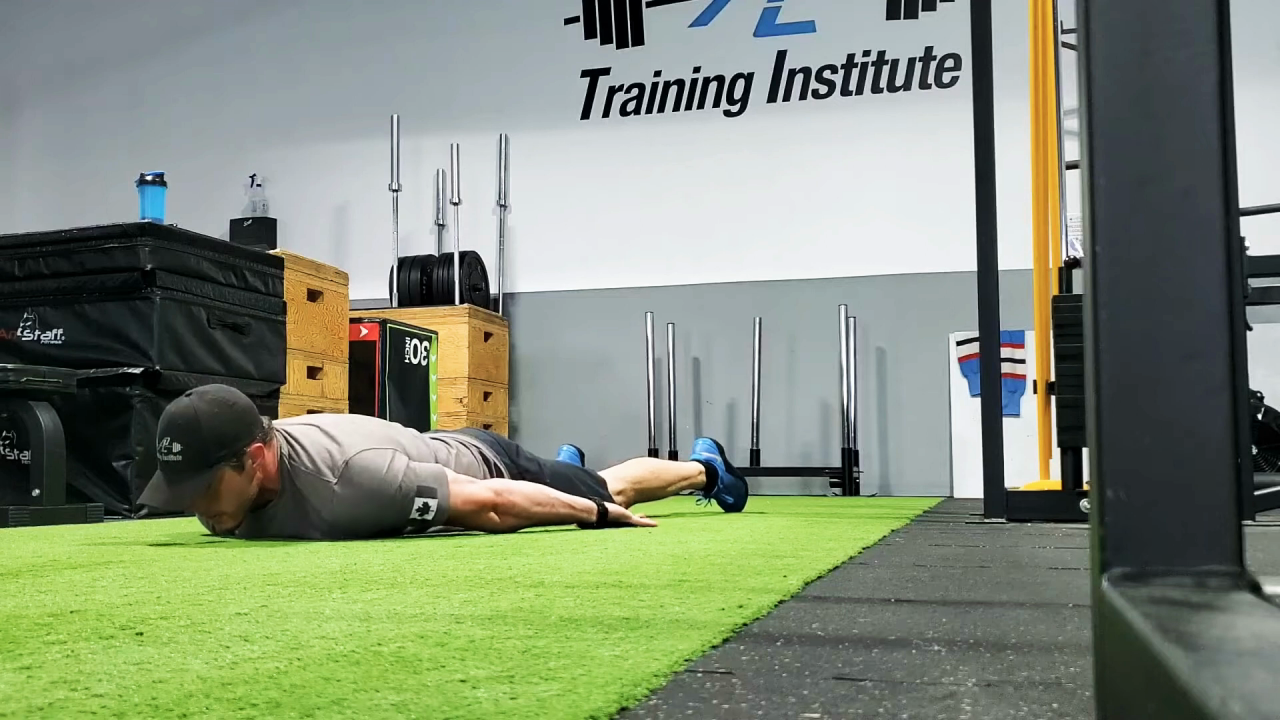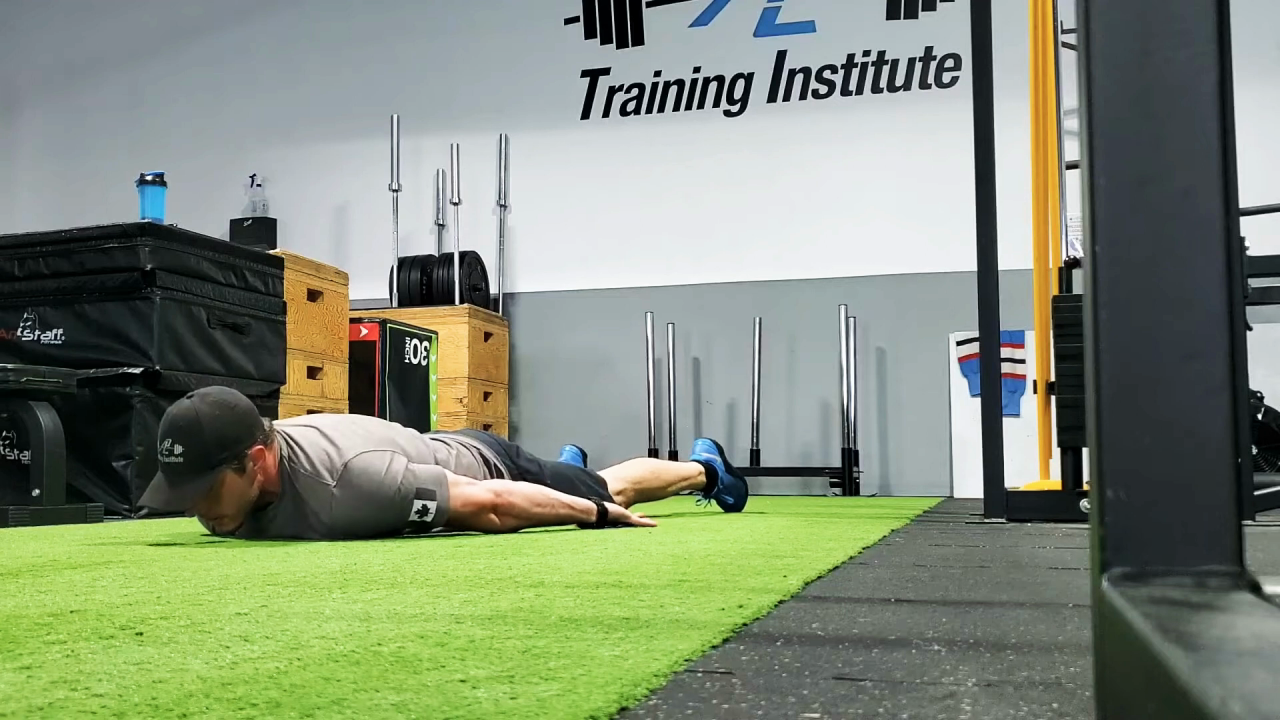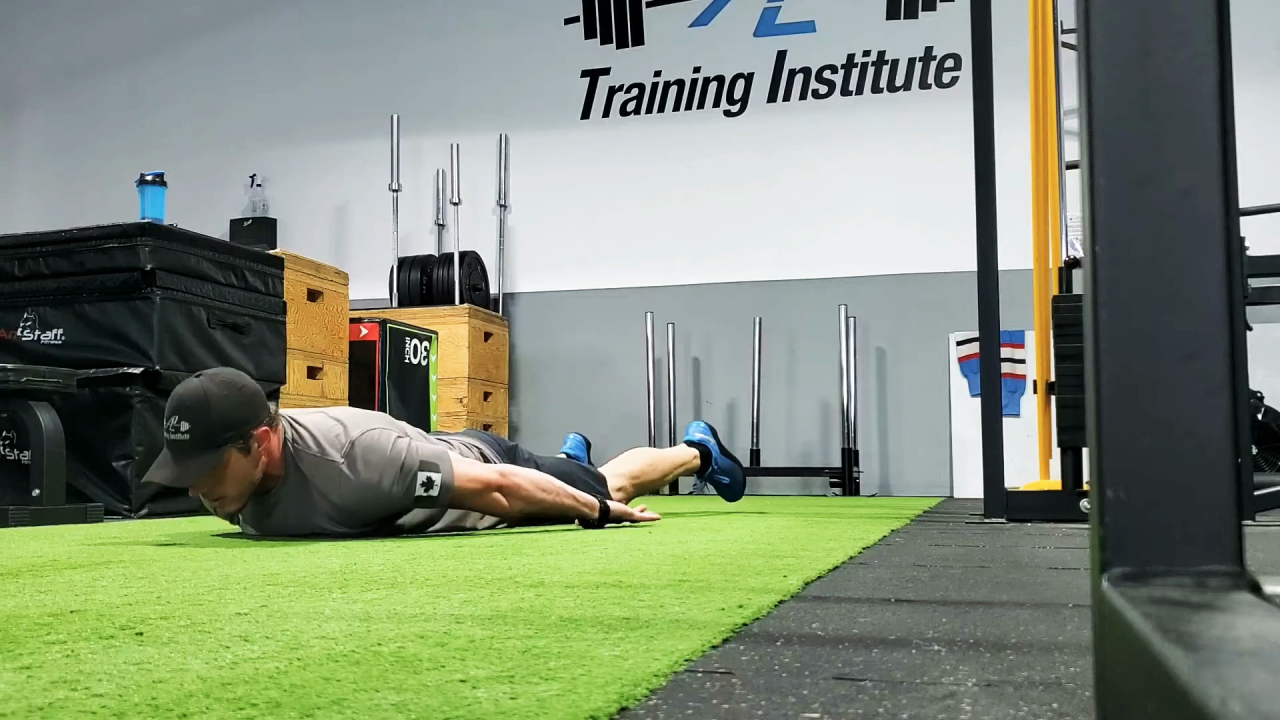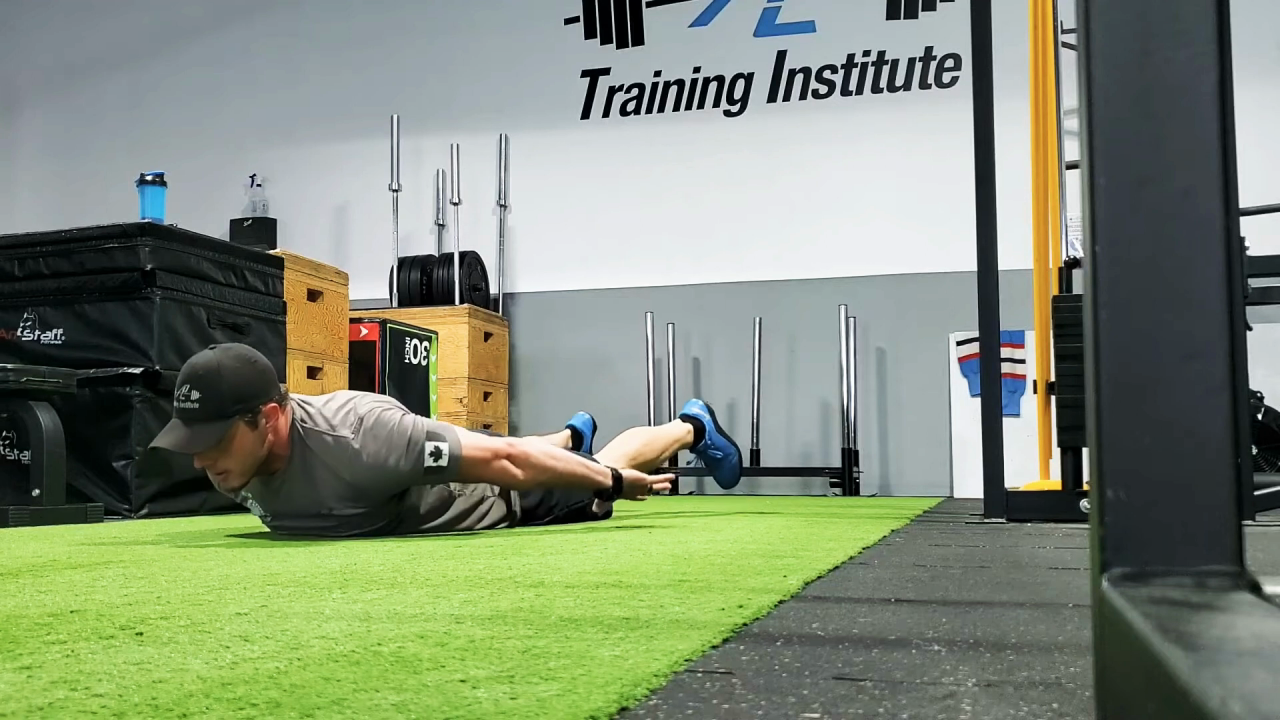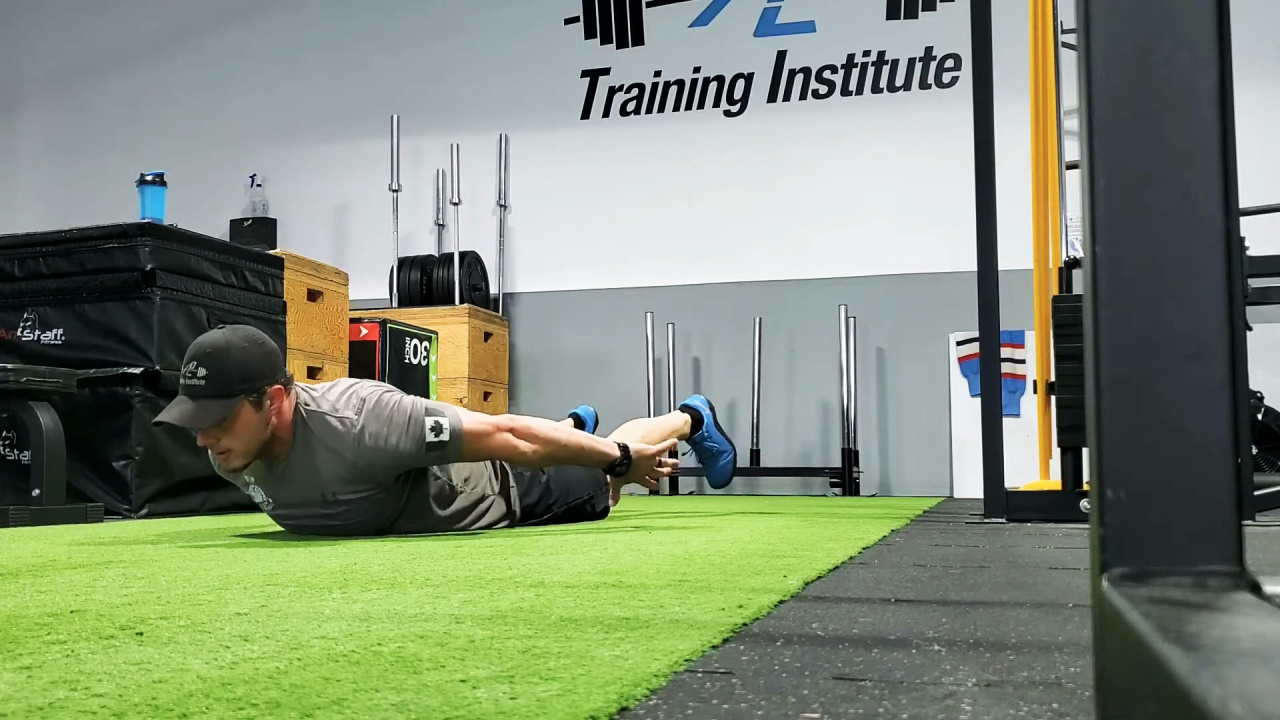
dt=0.3s
person 1, frame 1
left shoulder: (344, 477)
right shoulder: (230, 470)
left elbow: (493, 504)
left wrist: (600, 513)
left hip: (484, 471)
right hip: (438, 456)
left knee: (612, 490)
left ankle: (705, 469)
person 1, frame 2
left shoulder: (343, 480)
right shoulder: (232, 469)
left elbow: (493, 504)
left wrist: (601, 517)
left hip: (487, 471)
right hip: (436, 455)
left knee: (607, 491)
left ankle: (704, 468)
right ankle: (567, 461)
person 1, frame 3
left shoulder: (348, 459)
right shoulder: (233, 467)
left elbow: (497, 487)
left wrist: (606, 513)
left hip: (487, 476)
right hip: (441, 463)
left knee: (608, 487)
left ankle: (698, 452)
right ankle: (568, 455)
person 1, frame 4
left shoulder: (355, 438)
right shoulder: (236, 460)
left elbow: (504, 459)
left wrist: (614, 483)
left hip: (498, 496)
right hip: (444, 480)
left knee: (608, 473)
left ankle: (693, 427)
right ankle: (572, 434)
person 1, frame 5
left shoulder: (357, 424)
right shoulder: (231, 453)
left elbow: (505, 434)
left wrist: (623, 459)
left hip: (496, 499)
right hip: (444, 477)
left knee: (602, 481)
left ankle: (689, 420)
right ankle: (575, 423)
